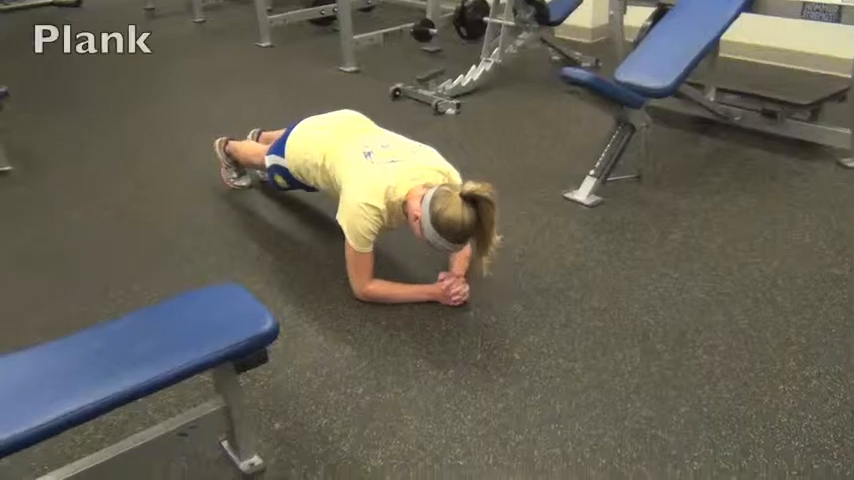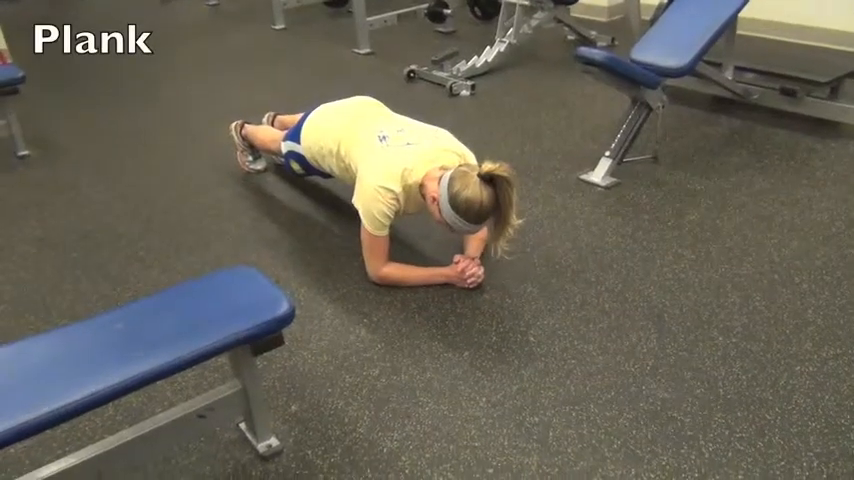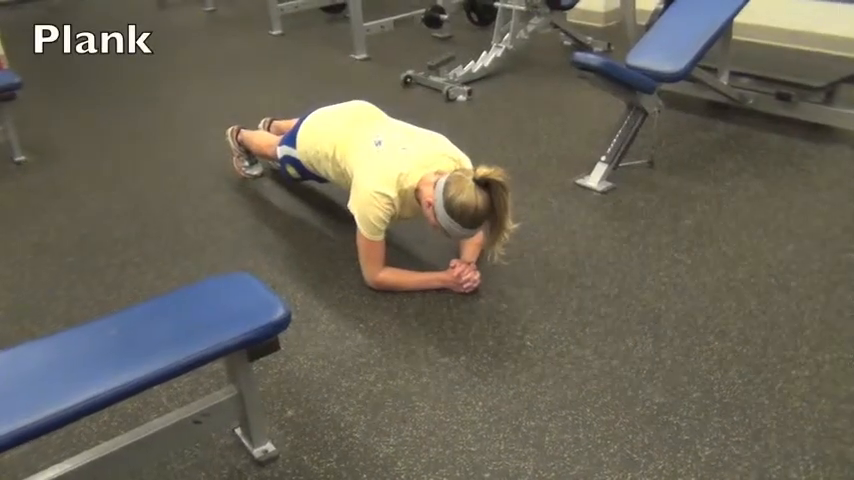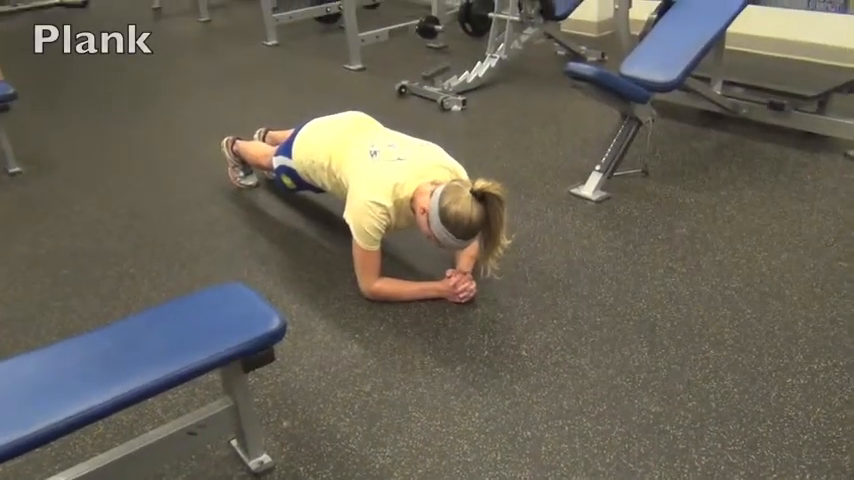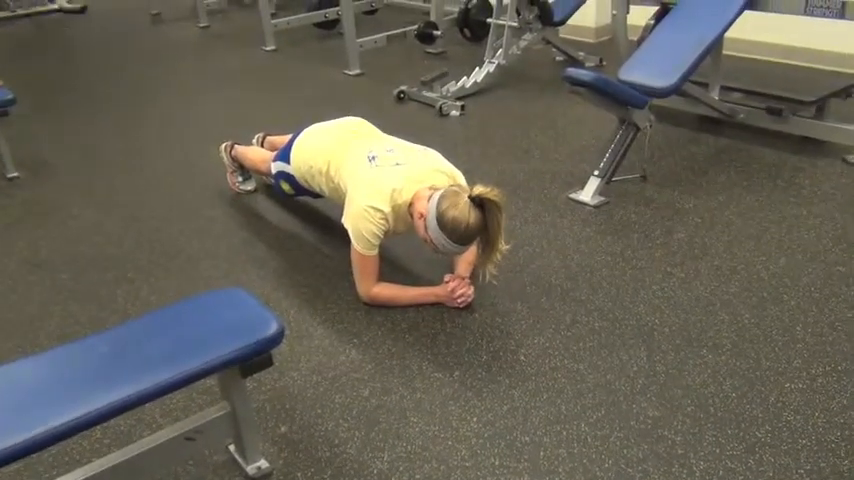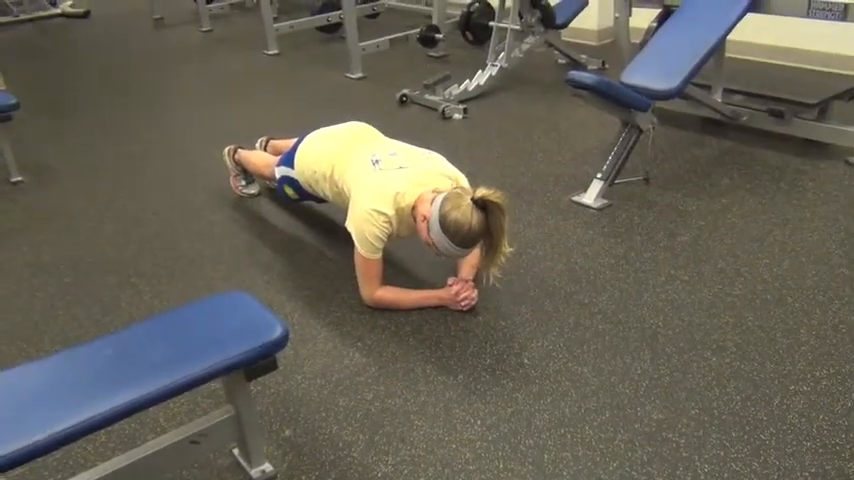
dt=0.7s
person 1, frame 1
left shoulder: (447, 179)
right shoulder: (367, 204)
left elbow: (462, 241)
right elbow: (363, 288)
left wrist: (457, 276)
right wrist: (435, 292)
left hip: (347, 126)
right hip: (304, 147)
right knee: (267, 160)
left ankle: (262, 137)
right ankle: (229, 149)
person 1, frame 2
left shoulder: (462, 161)
right shoulder: (383, 188)
left elbow: (478, 224)
right elbow: (377, 271)
left wrist: (472, 258)
right wrist: (449, 275)
left hip: (363, 112)
right hip: (318, 133)
right knee: (282, 146)
left ankle: (276, 120)
right ankle: (244, 132)
person 1, frame 3
left shoulder: (459, 167)
right shoulder: (379, 193)
left elbow: (474, 229)
right elbow: (374, 276)
left wrist: (468, 263)
right wrist: (446, 280)
left hip: (358, 117)
right hip: (316, 137)
right knee: (278, 152)
left ankle: (272, 126)
right ankle: (241, 138)
person 1, frame 4
left shoulder: (453, 176)
right shoulder: (374, 203)
left elbow: (470, 235)
right elbow: (370, 286)
left wrist: (464, 273)
right wrist: (442, 289)
left hip: (354, 127)
right hip: (311, 147)
right knee: (273, 162)
left ankle: (268, 136)
right ankle: (236, 148)
person 1, frame 5
left shoulder: (452, 182)
right shoulder: (372, 208)
left elbow: (468, 239)
right elbow: (368, 291)
left wrist: (462, 277)
right wrist: (440, 294)
left hip: (352, 133)
right hip: (310, 153)
right knee: (273, 166)
left ankle: (266, 141)
right ankle: (235, 152)
person 1, frame 6
left shoulder: (455, 185)
right shoulder: (376, 211)
left elbow: (472, 242)
right elbow: (372, 294)
left wrist: (465, 281)
right wrist: (443, 297)
left hip: (356, 137)
right hip: (313, 158)
right knee: (276, 172)
left ankle: (269, 145)
right ankle: (237, 157)
